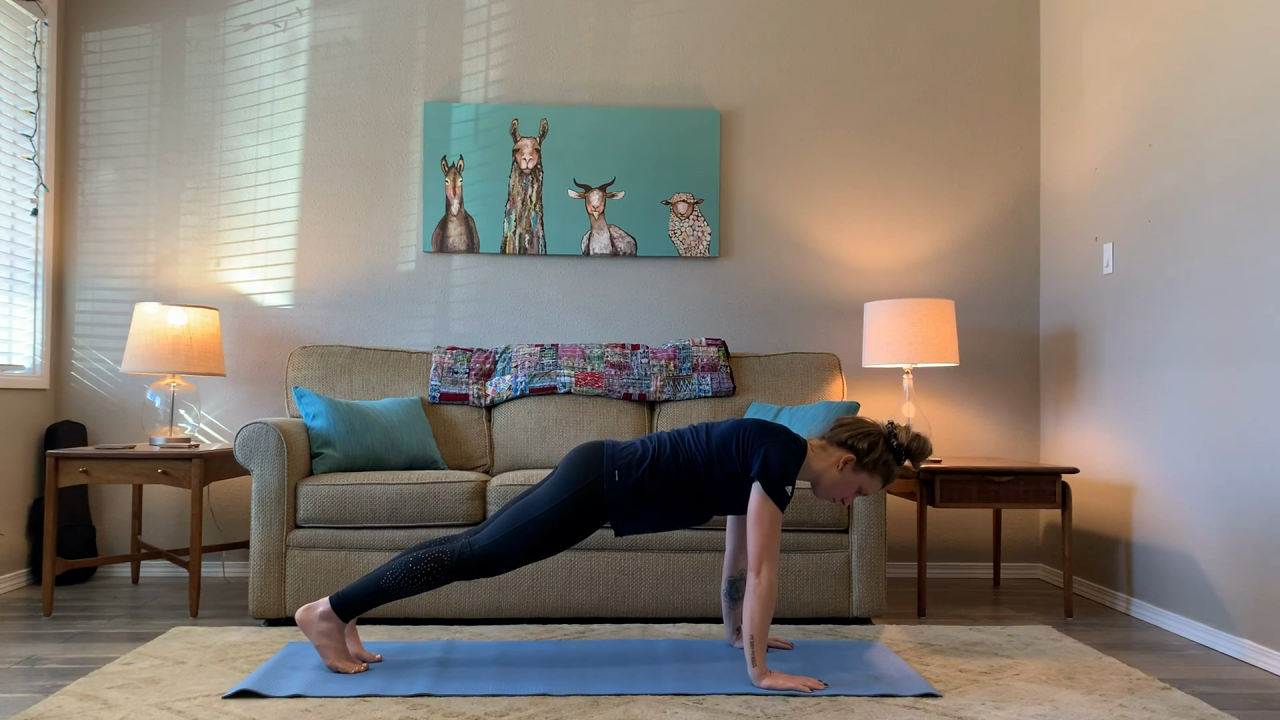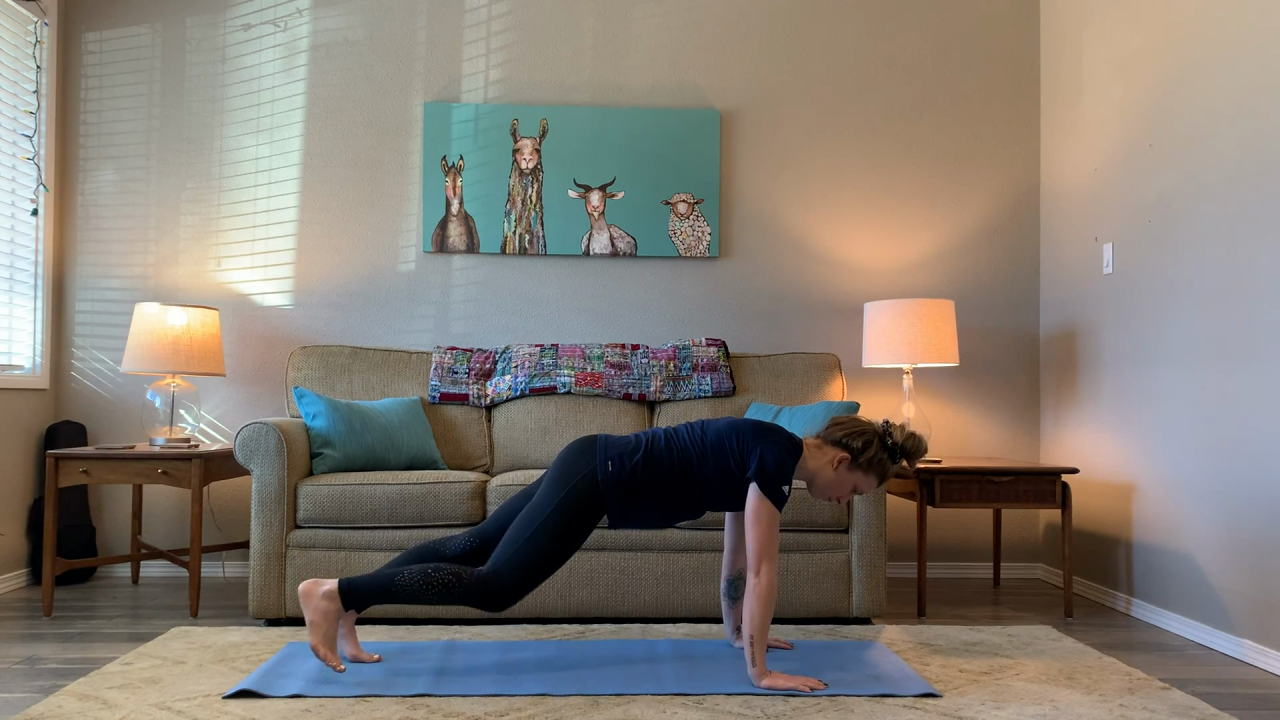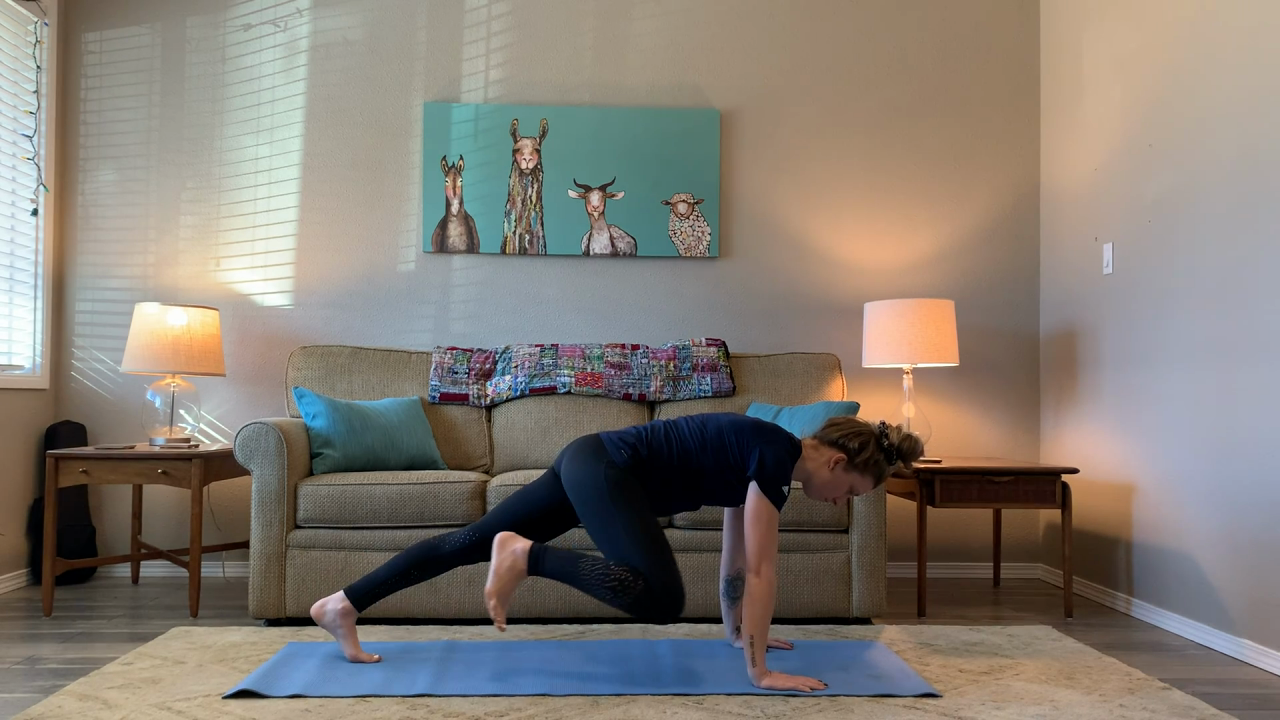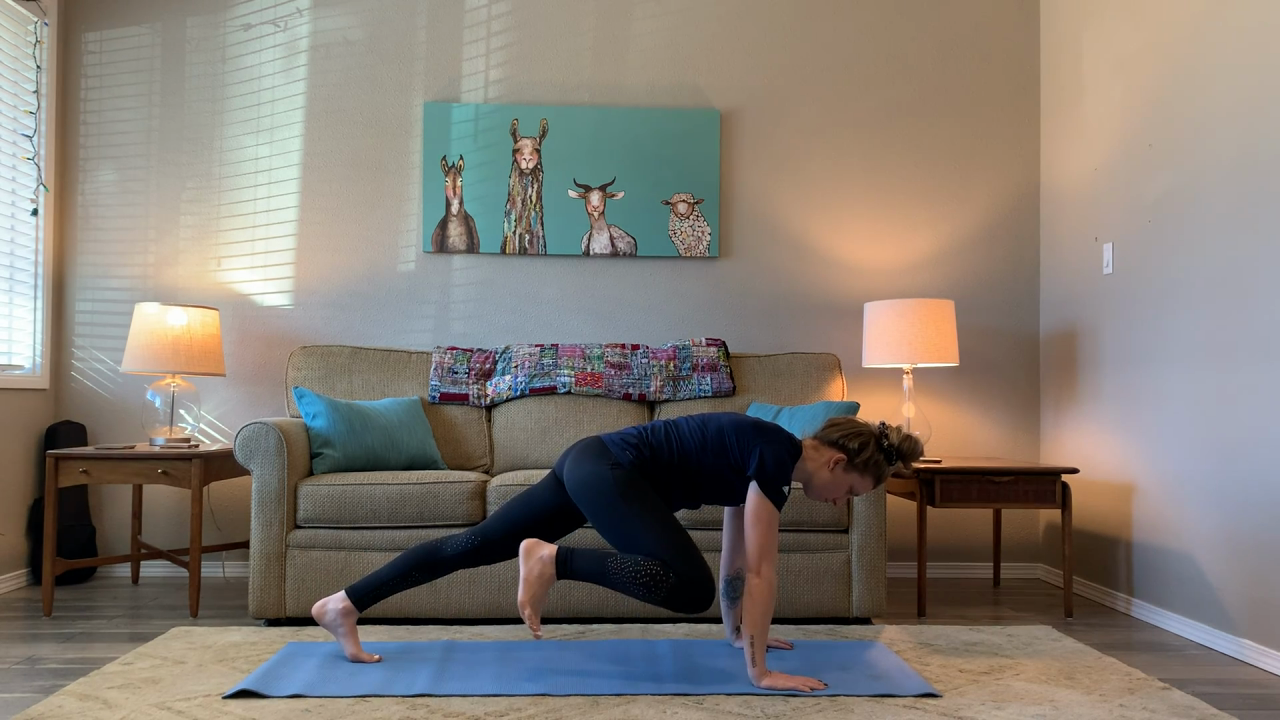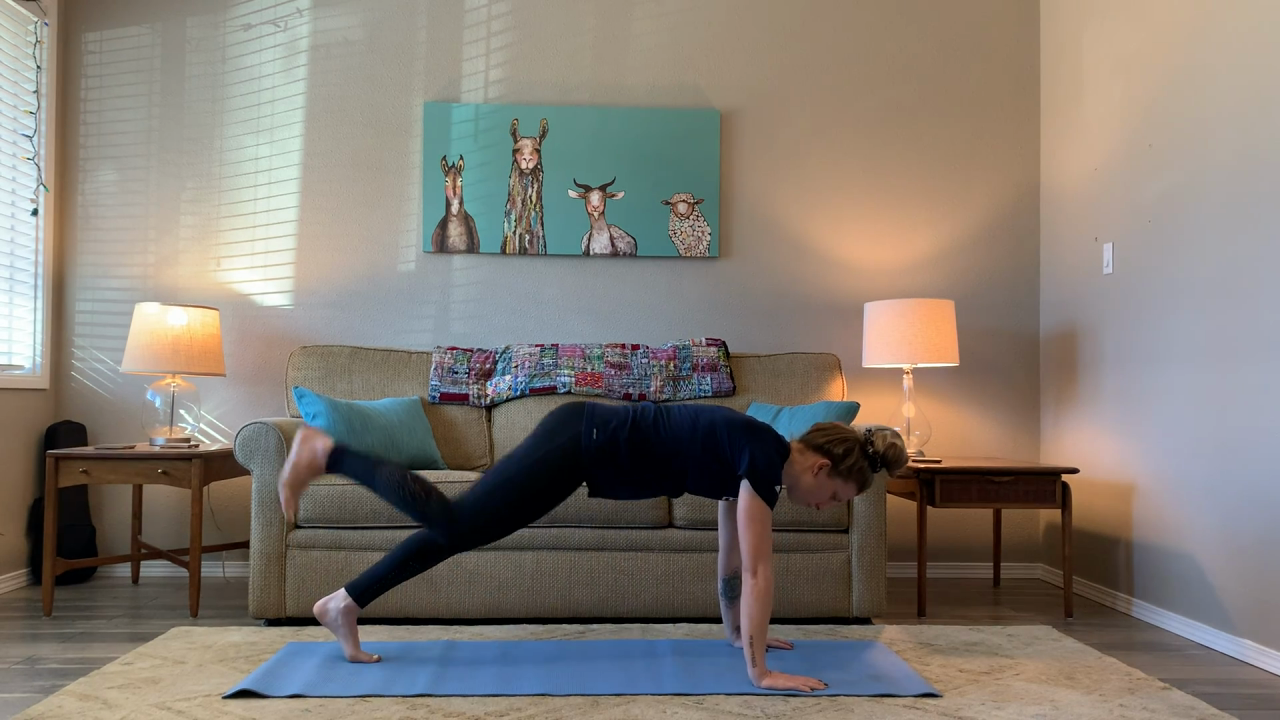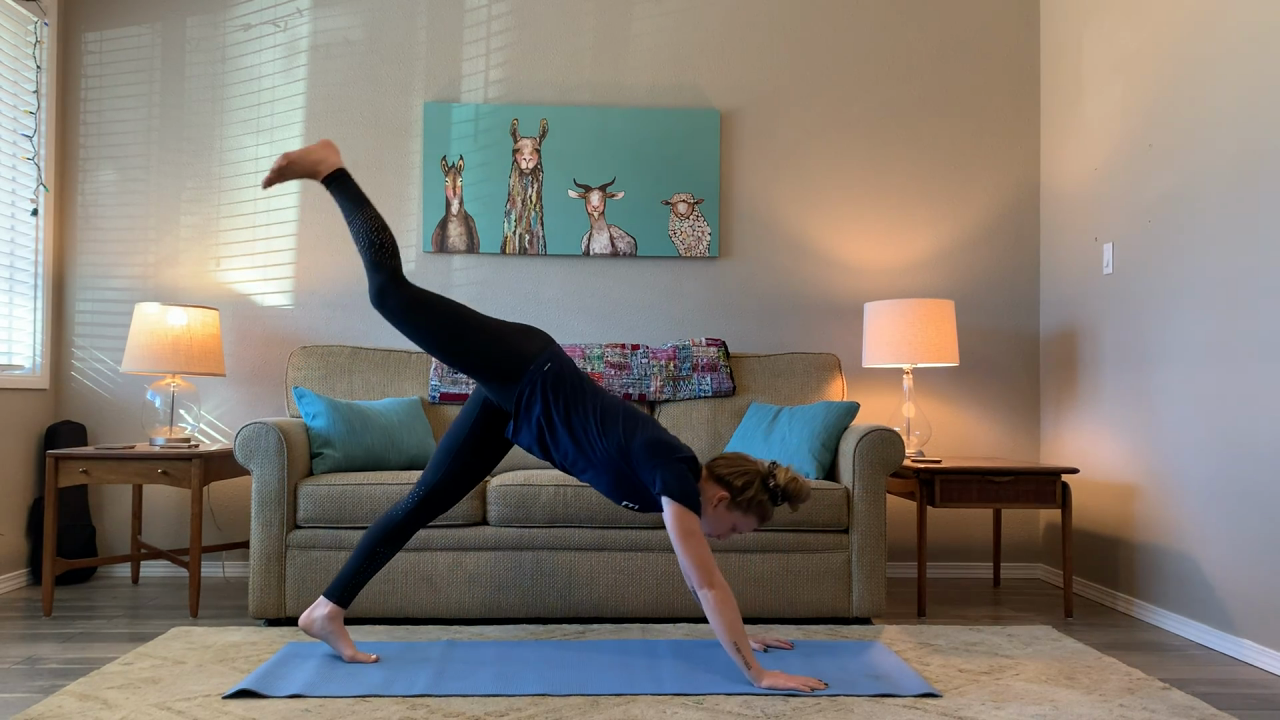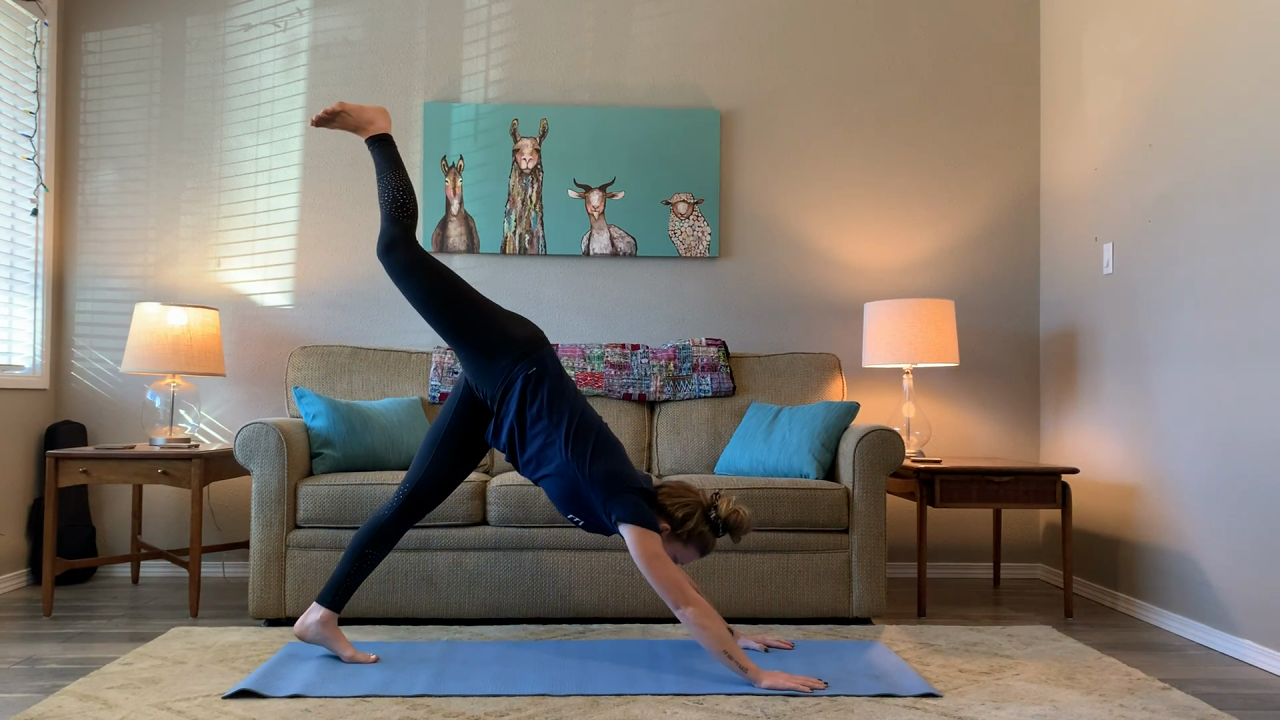
dt=0.7s
person 1, frame 1
left shoulder: (767, 458)
right shoulder: (781, 454)
left elbow: (737, 558)
right elbow: (761, 570)
left wrist: (736, 630)
right wrist: (760, 670)
left hip: (598, 475)
right hip: (597, 485)
left knee: (473, 543)
right knee: (473, 557)
left ankle: (343, 608)
right ankle: (327, 612)
person 1, frame 2
left shoulder: (765, 457)
right shoulder: (777, 455)
left elbow: (737, 557)
right elbow: (761, 570)
left wrist: (737, 631)
right wrist: (760, 671)
left hip: (593, 471)
right hip: (595, 478)
left knee: (473, 545)
right knee: (492, 587)
left ankle: (346, 606)
right ankle: (332, 593)
person 1, frame 3
left shoulder: (760, 458)
right shoulder: (778, 455)
left elbow: (734, 555)
right elbow: (759, 569)
left wrist: (737, 630)
right wrist: (759, 669)
left hip: (589, 465)
right hip: (602, 467)
left knee: (471, 541)
right knee: (660, 600)
left ankle: (341, 605)
right ankle: (528, 555)
person 1, frame 4
left shoulder: (760, 458)
right shoulder: (778, 455)
left elbow: (737, 558)
right elbow: (759, 569)
left wrist: (738, 631)
right wrist: (760, 670)
left hip: (590, 467)
right hip: (605, 469)
left knee: (472, 545)
right knee: (691, 588)
left ankle: (342, 605)
right ankle: (552, 559)
person 1, frame 5
left shoulder: (752, 463)
right shoulder: (766, 458)
left elbow: (732, 561)
right elbow: (755, 571)
left wrist: (741, 634)
right wrist: (758, 668)
left hip: (585, 444)
right hip: (584, 442)
left knee: (457, 529)
right knee: (446, 513)
left ankle: (344, 603)
right ankle: (324, 451)
person 1, frame 6
left shoulder: (684, 481)
right shoulder: (677, 475)
left elbow: (699, 578)
right elbow: (707, 582)
left wrist: (742, 636)
right wrist: (756, 674)
left hip: (518, 394)
right hip: (523, 372)
left knee: (425, 501)
right knee: (391, 292)
left ankle: (327, 612)
right ankle: (330, 169)
person 1, frame 7
left shoulder: (636, 503)
right shoulder: (626, 507)
left elbow: (686, 591)
right elbow: (684, 604)
left wrist: (735, 635)
right wrist: (754, 675)
left hip: (498, 387)
right hip: (507, 365)
left knee: (411, 502)
right knee: (397, 246)
left ankle: (320, 616)
right ankle: (377, 134)
